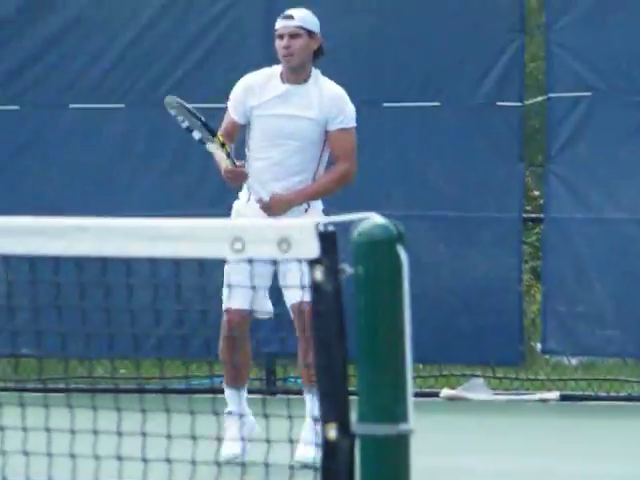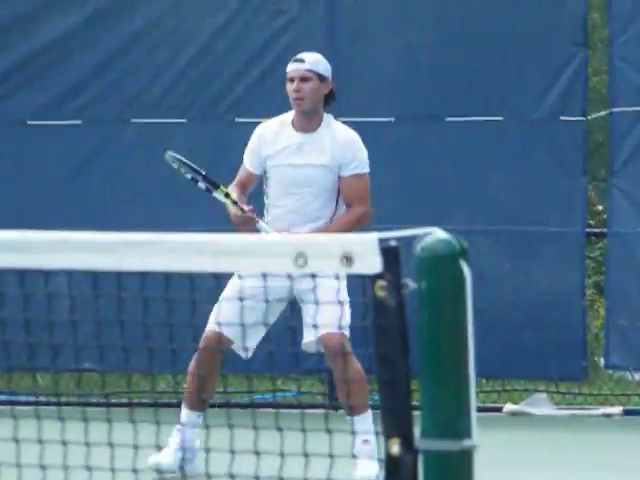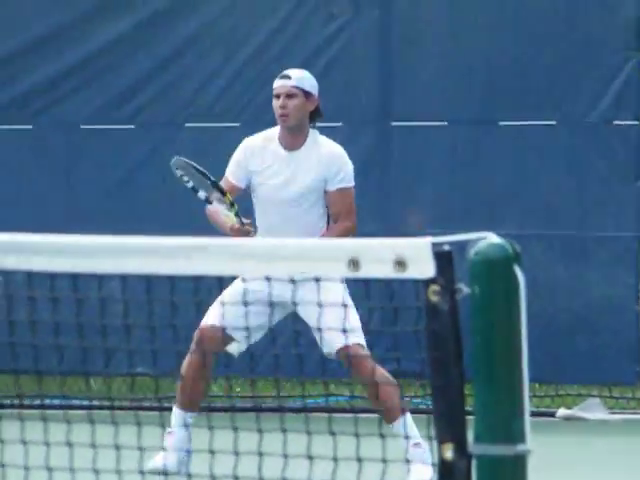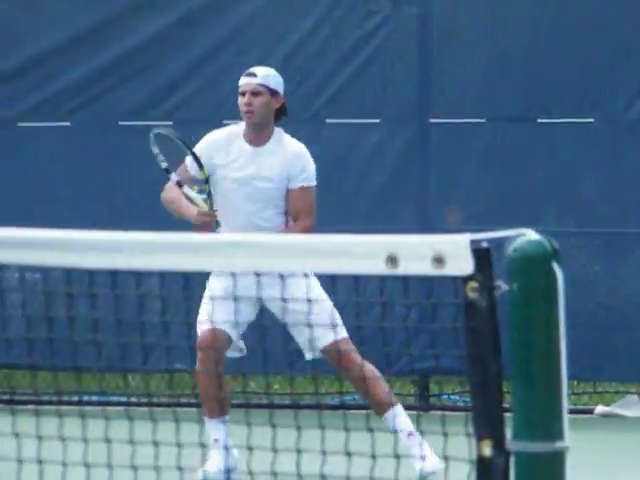
dt=0.1s
person 1, frame 1
left shoulder: (334, 98)
right shoulder: (250, 85)
left elbow: (345, 168)
right elbow: (222, 141)
left wrist: (292, 199)
right wrist: (227, 168)
left hip: (301, 219)
right hip: (251, 218)
left knee: (305, 317)
right knee: (234, 322)
left ankle: (314, 423)
right ankle: (238, 419)
person 1, frame 2
left shoulder: (347, 142)
right shoulder: (266, 133)
left elbow: (360, 211)
right elbow: (238, 188)
right wrist: (237, 211)
left knee: (336, 348)
right knee: (212, 344)
right ankle: (183, 442)
person 1, frame 3
left shoulder: (334, 156)
right shoulder: (252, 148)
left elbow: (345, 226)
right elbow: (217, 205)
right wrist: (229, 225)
left hip: (317, 273)
right hip: (263, 270)
left knee: (359, 358)
right knee: (205, 339)
right ankle: (177, 444)
person 1, frame 4
left shoulder: (296, 155)
right shoulder: (216, 142)
left elbow: (302, 225)
right elbow: (170, 192)
right wrist: (193, 213)
left hip: (287, 270)
right hip: (233, 270)
left knee: (344, 355)
right knee: (209, 344)
left ankle: (410, 439)
